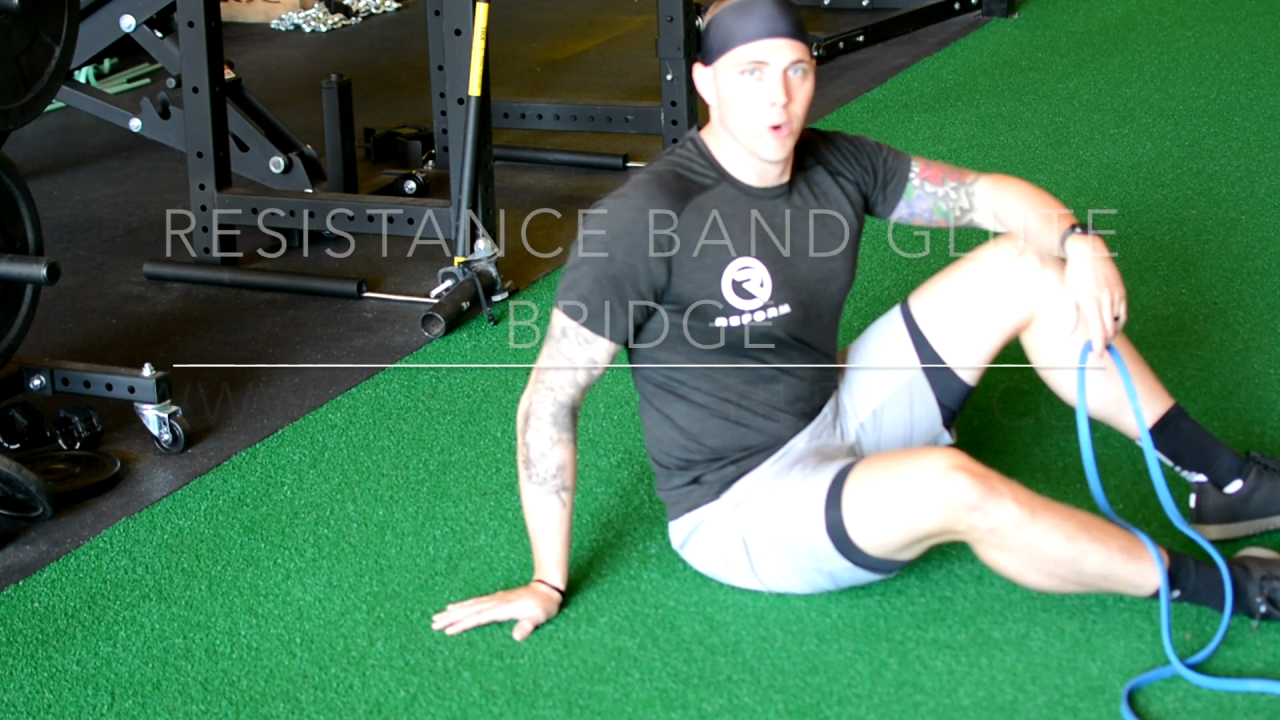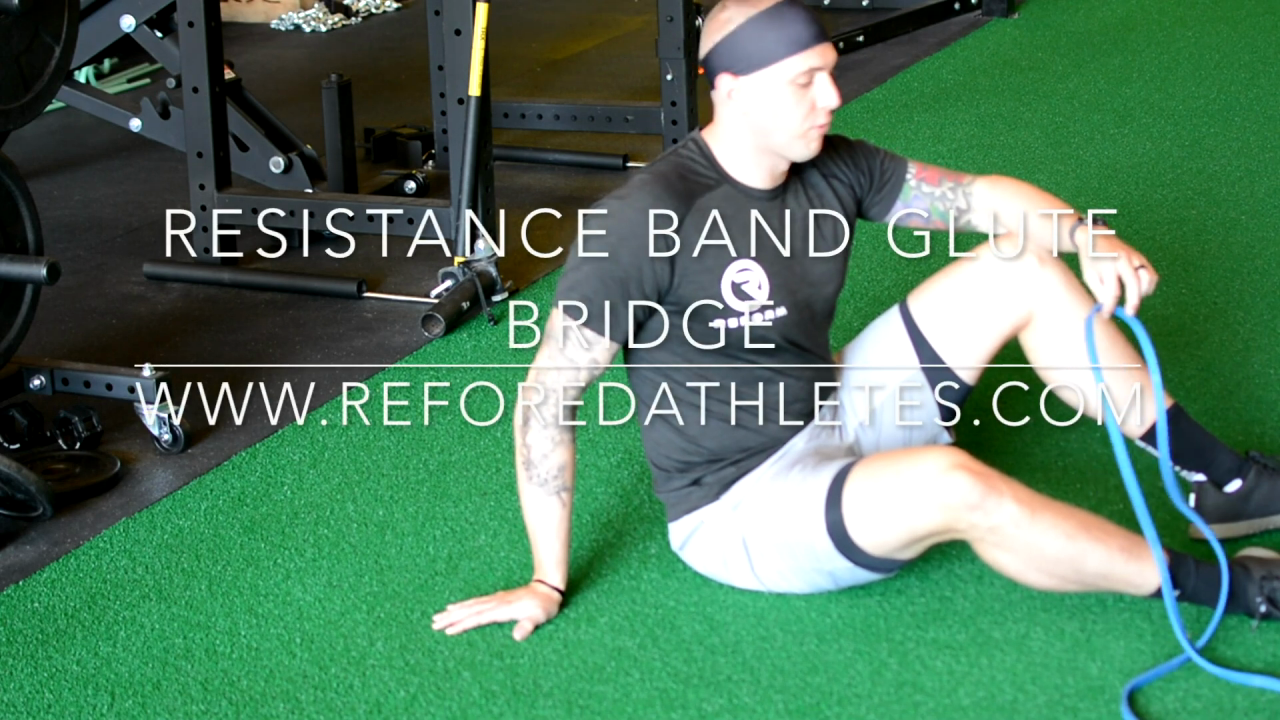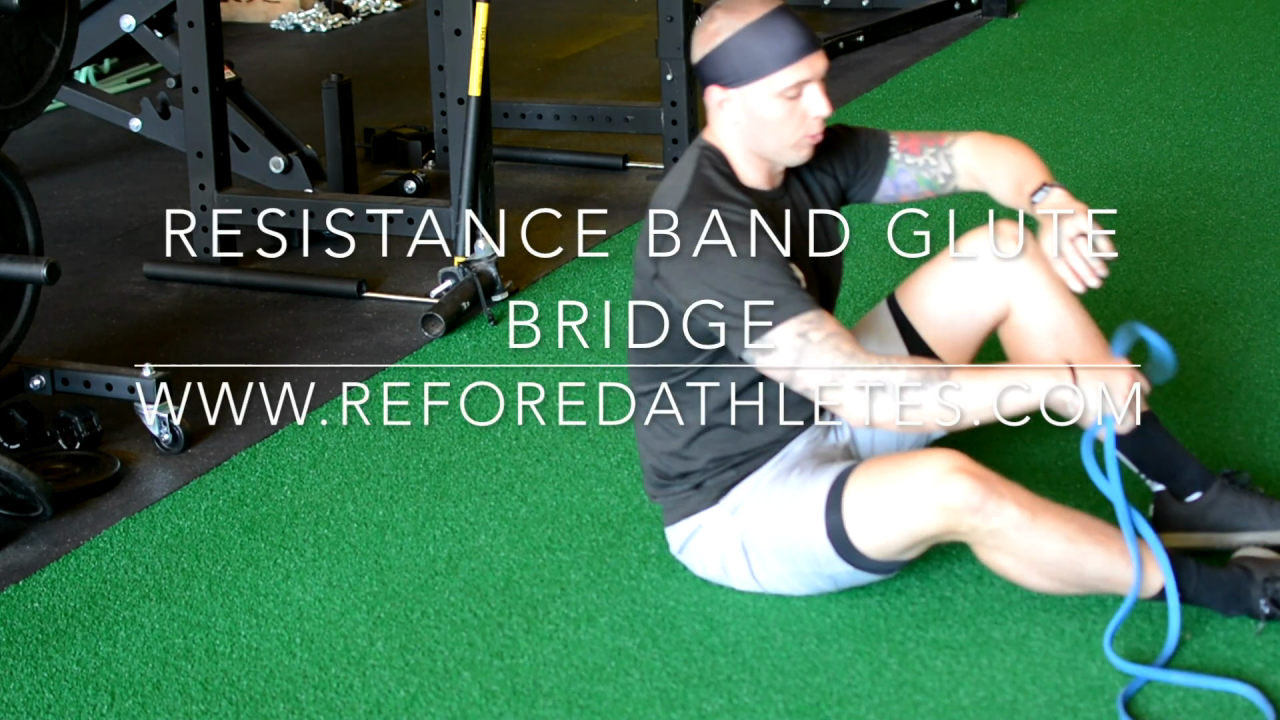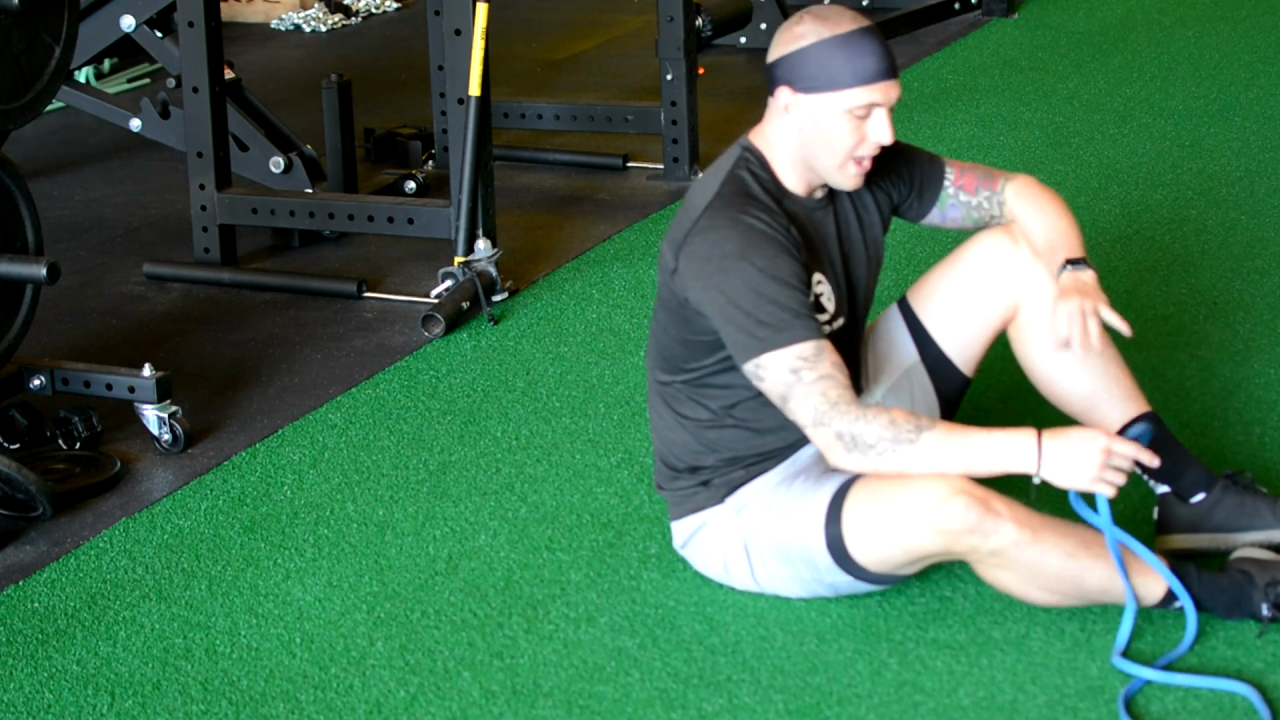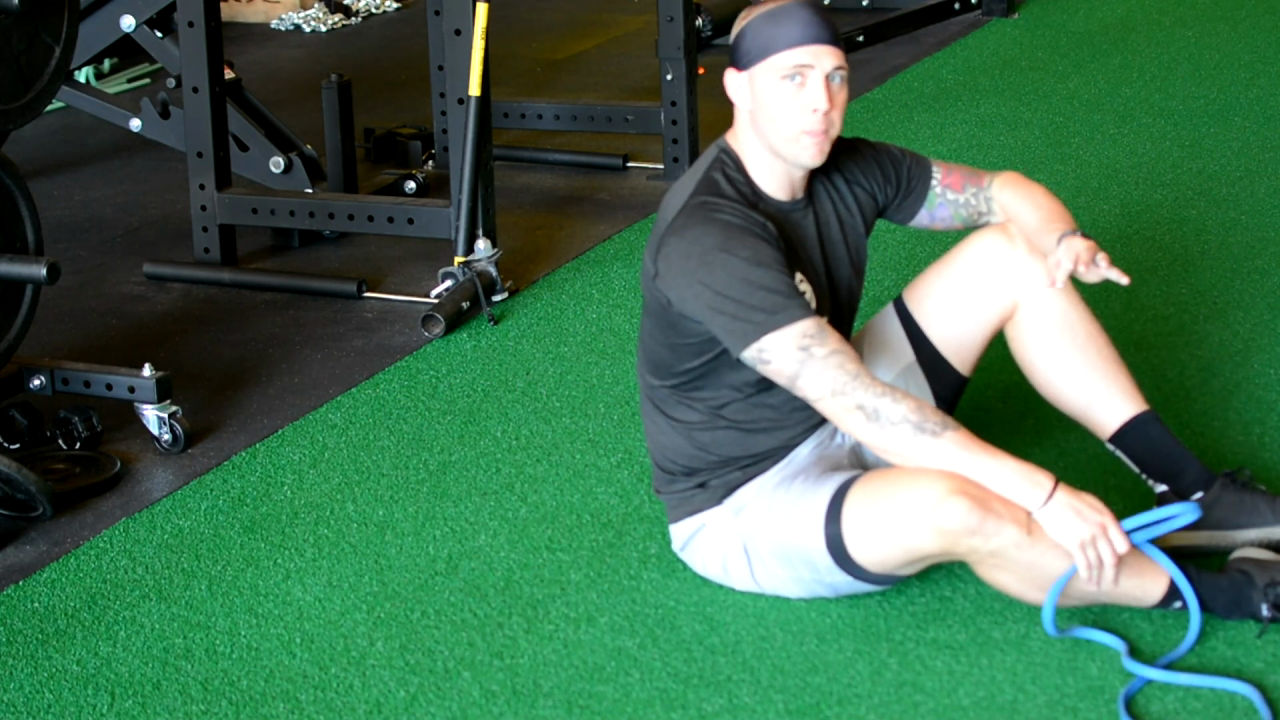
dt=1s
person 1, frame 1
left shoulder: (835, 164)
right shoulder: (644, 220)
left elbow: (987, 194)
right elbow: (549, 400)
left wrist: (1080, 243)
right wrist: (547, 582)
left hip: (839, 418)
right hip: (741, 508)
left knee: (1026, 266)
right knee: (950, 484)
right ankle: (1208, 584)
person 1, frame 2
left shoulder: (832, 166)
right shoulder: (648, 219)
left elbow: (982, 196)
right elbow: (547, 397)
left wrist: (1091, 238)
right wrist: (547, 583)
left hip: (832, 419)
right hip: (741, 510)
left knee: (1025, 267)
right knee: (950, 482)
right ankle: (1207, 585)
person 1, frame 3
left shoulder: (807, 153)
right shoulder: (706, 233)
left elbow: (977, 150)
right elbow: (859, 394)
left wrist: (1047, 200)
right wrist: (1063, 382)
left hip: (822, 421)
right hip: (739, 511)
left knee: (1003, 256)
right knee: (953, 486)
left ankle: (1189, 493)
right ankle: (1211, 588)
person 1, frame 4
left shoulder: (859, 160)
right shoulder: (731, 239)
left elbow: (1020, 194)
right elbow: (844, 439)
left wrist: (1075, 275)
right wrist: (1039, 451)
left hip: (834, 413)
right hip: (745, 508)
left knee: (1012, 252)
right knee: (954, 509)
left ankle: (1190, 495)
right ankle: (1203, 591)
person 1, frame 5
left shoulder: (846, 168)
right shoulder: (708, 238)
left elbow: (1004, 192)
right elbow: (856, 405)
left wrist: (1064, 240)
right wrist: (1045, 496)
left hip: (835, 419)
right hip: (744, 509)
left knee: (1009, 252)
right knee: (955, 507)
left ankle: (1191, 493)
right ankle: (1203, 590)
